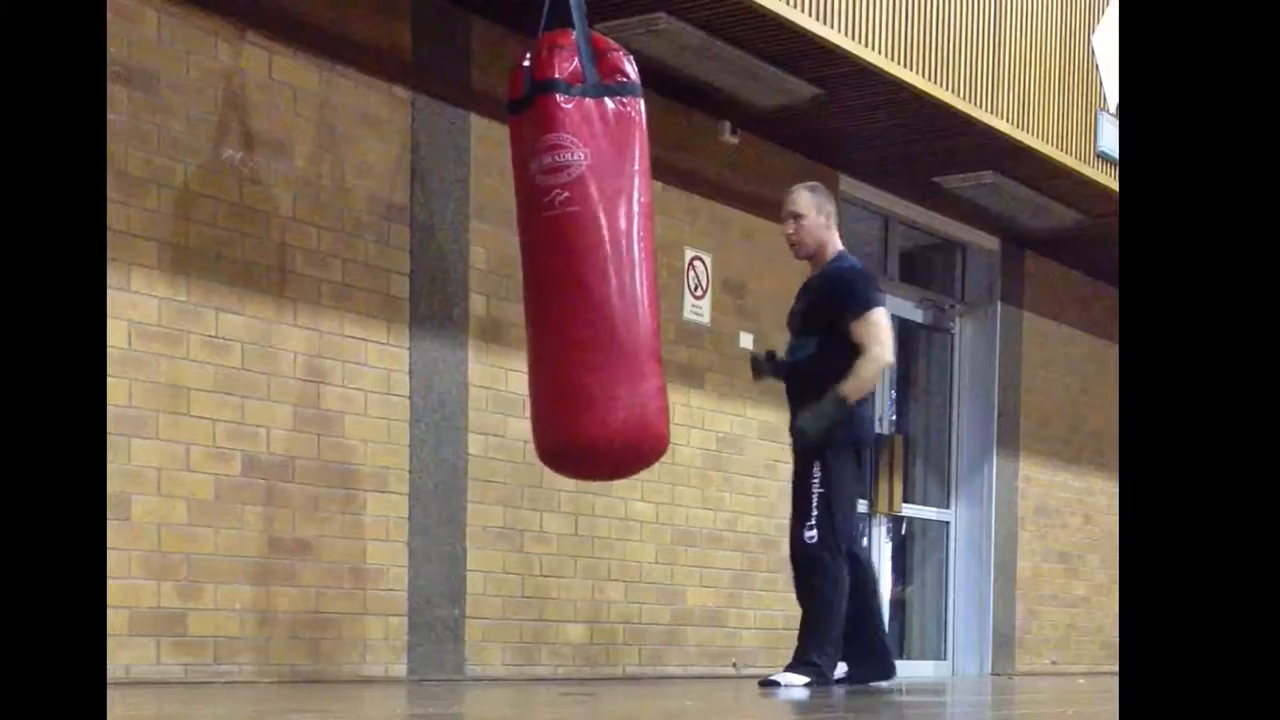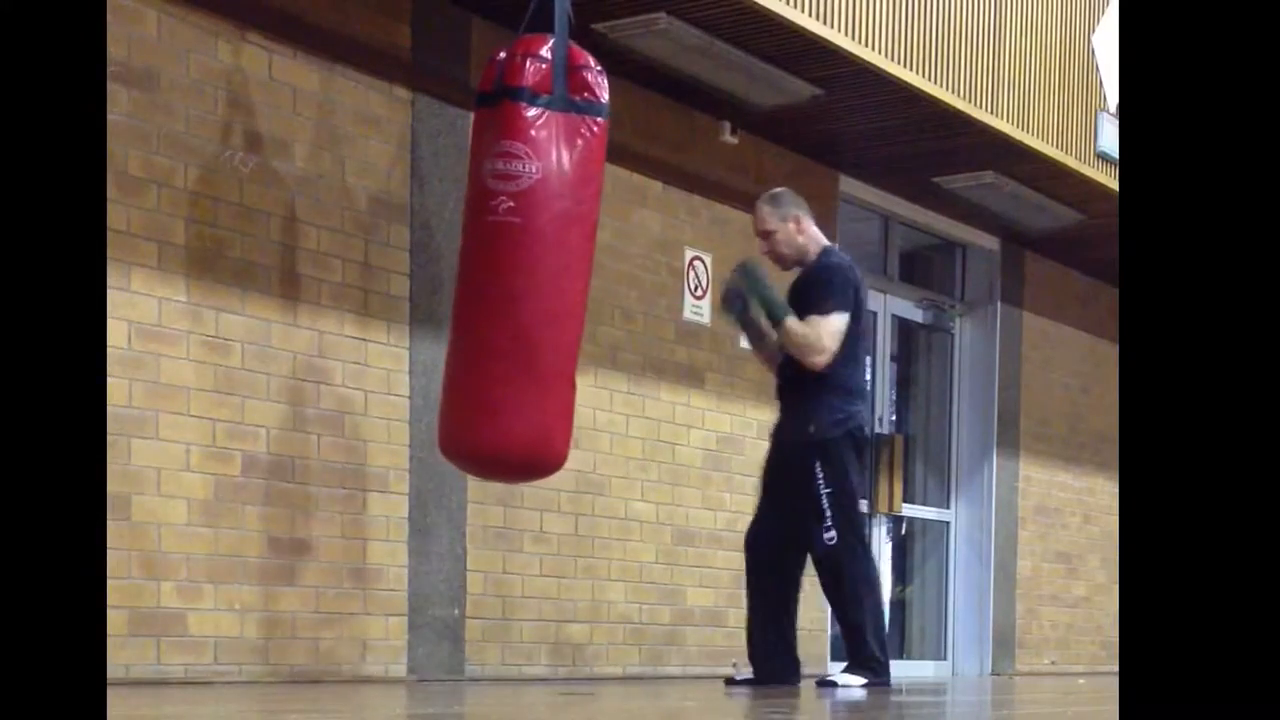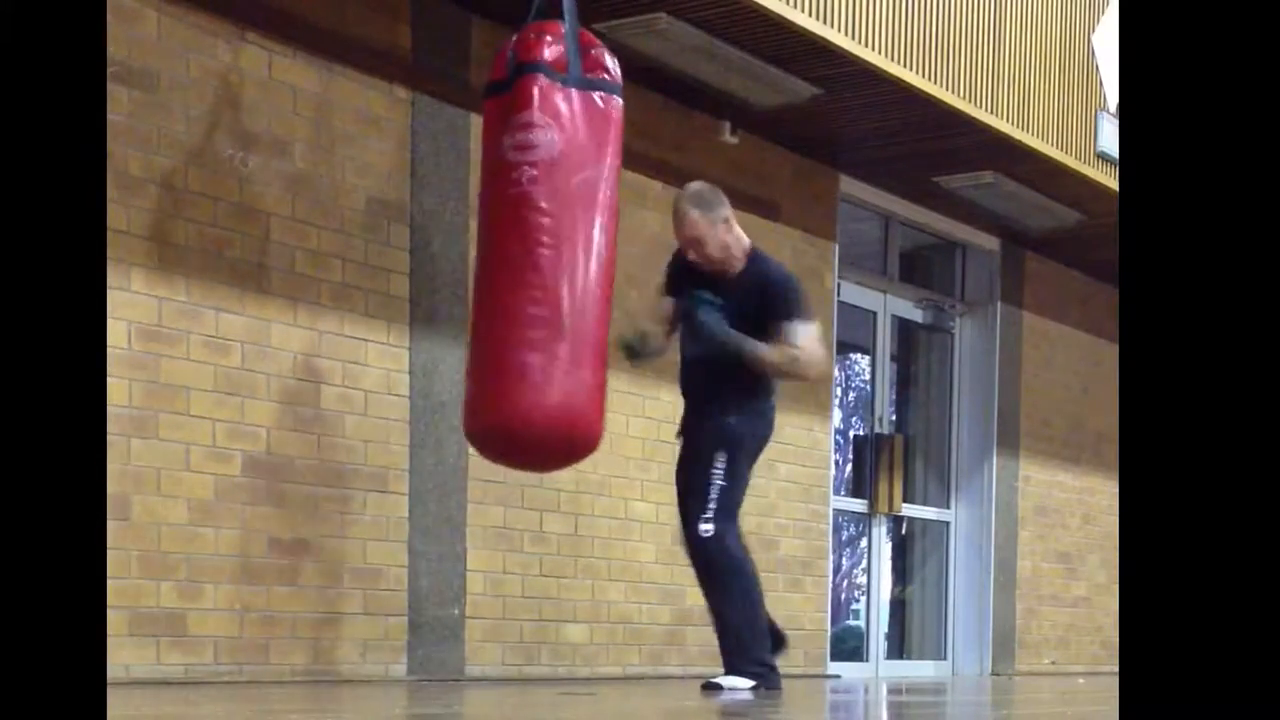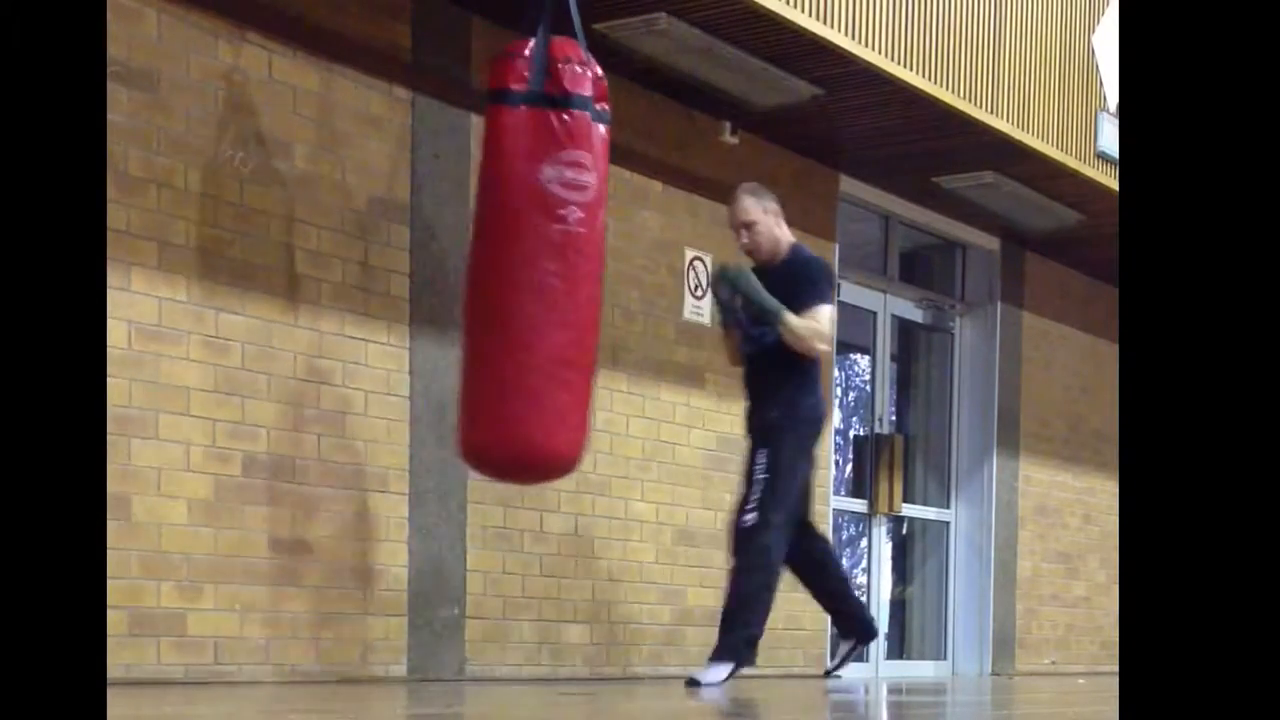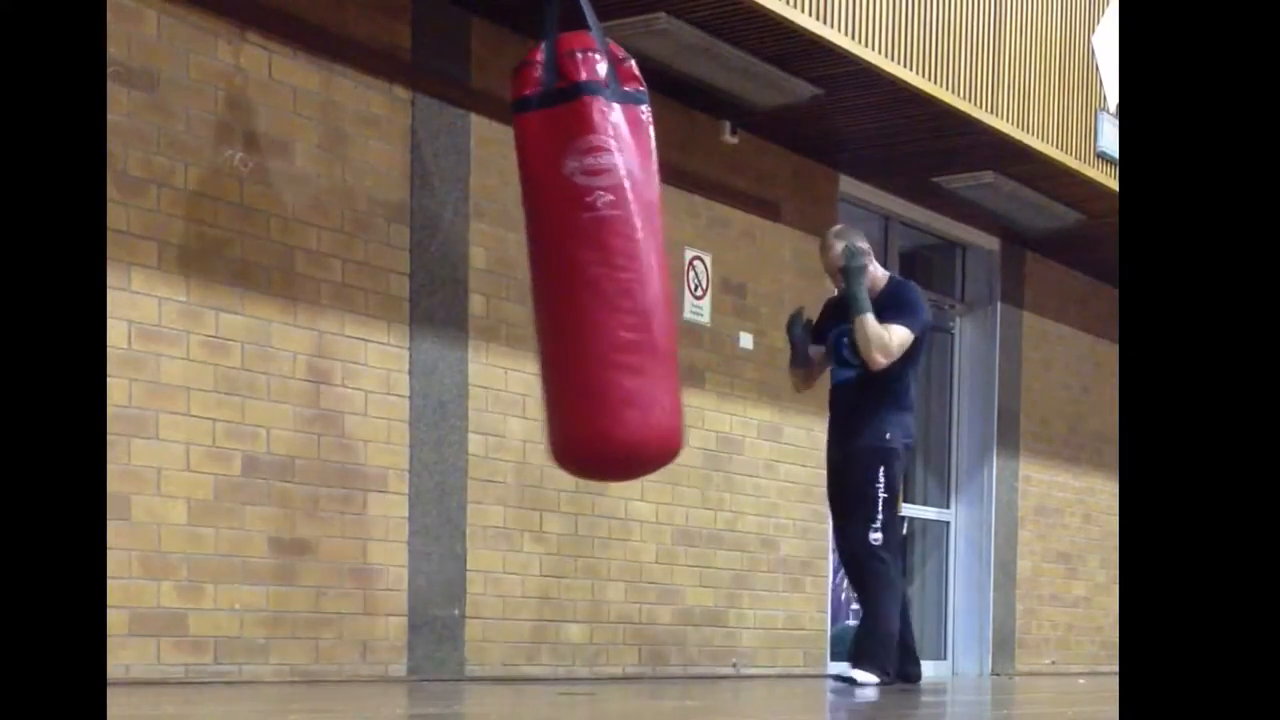
dt=1s
person 1, frame 1
left shoulder: (849, 278)
right shoulder: (810, 287)
left elbow: (880, 354)
left wrist: (826, 409)
right wrist: (778, 367)
left hip: (836, 433)
right hip: (821, 433)
left knee: (815, 546)
right knee: (837, 545)
left ankle: (814, 661)
right ankle: (869, 655)
person 1, frame 2
left shoulder: (832, 272)
right shoulder: (806, 280)
left elbow: (816, 355)
right elbow: (784, 359)
left wrist: (770, 302)
right wrist: (746, 314)
left hip: (828, 430)
right hip: (798, 429)
left knee: (838, 545)
right knee: (766, 543)
left ankle: (870, 663)
right ankle: (774, 661)
person 1, frame 3
left shoulder: (772, 281)
right shoulder: (685, 264)
left elbow: (811, 363)
right elbow: (662, 326)
left wrist: (738, 345)
right wrist: (641, 342)
left hip: (736, 422)
right hip: (701, 421)
left knee: (710, 535)
right knee: (709, 536)
left ankle: (752, 664)
right ankle: (763, 640)
person 1, frame 4
left shoulder: (809, 270)
right shoulder: (755, 277)
left elbow: (819, 343)
right elbow: (737, 356)
left wrist: (765, 304)
right wrist: (728, 309)
left hip: (790, 416)
right hip: (772, 417)
left knee: (756, 529)
right knee: (792, 530)
left ankle: (732, 651)
right ankle: (855, 623)
person 1, frame 5
left shoulder: (905, 298)
right shoulder: (834, 309)
left elbow: (879, 355)
right elbow: (802, 381)
left wrist: (859, 293)
right wrist: (799, 347)
left hip: (882, 437)
right hip: (843, 438)
left knee: (871, 546)
right knee: (857, 550)
left ankle: (875, 659)
right ankle: (901, 660)
